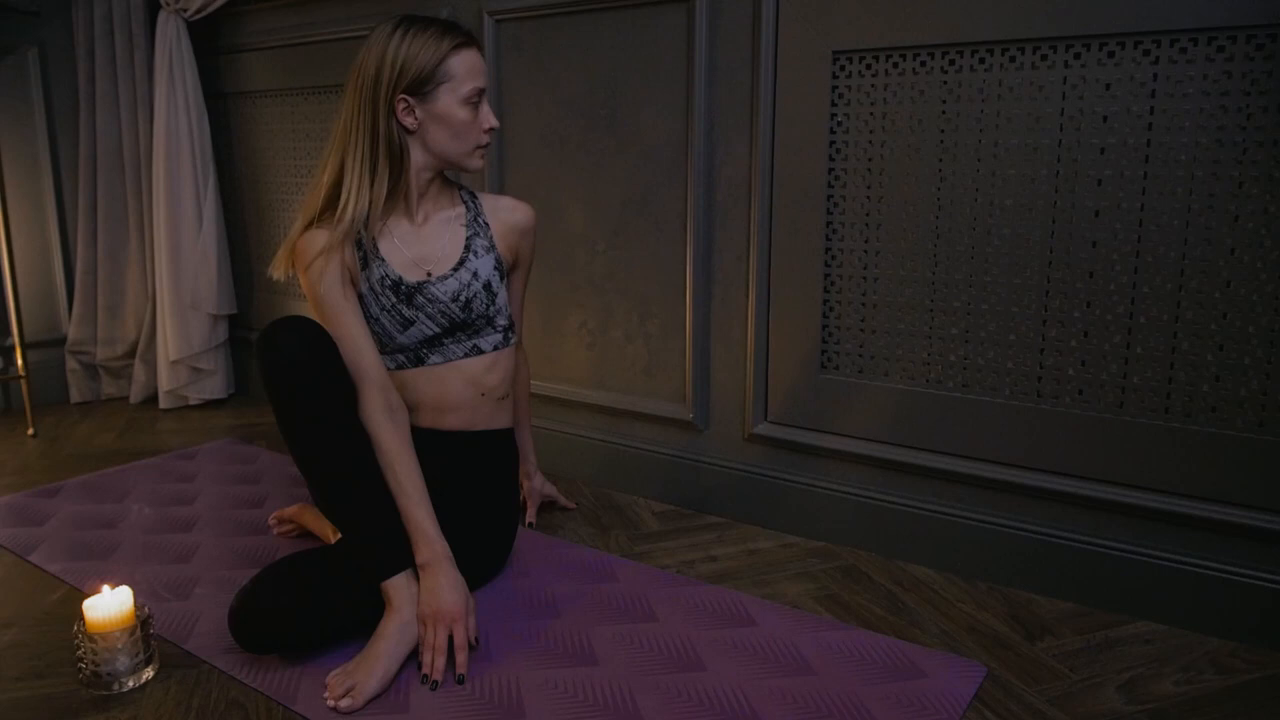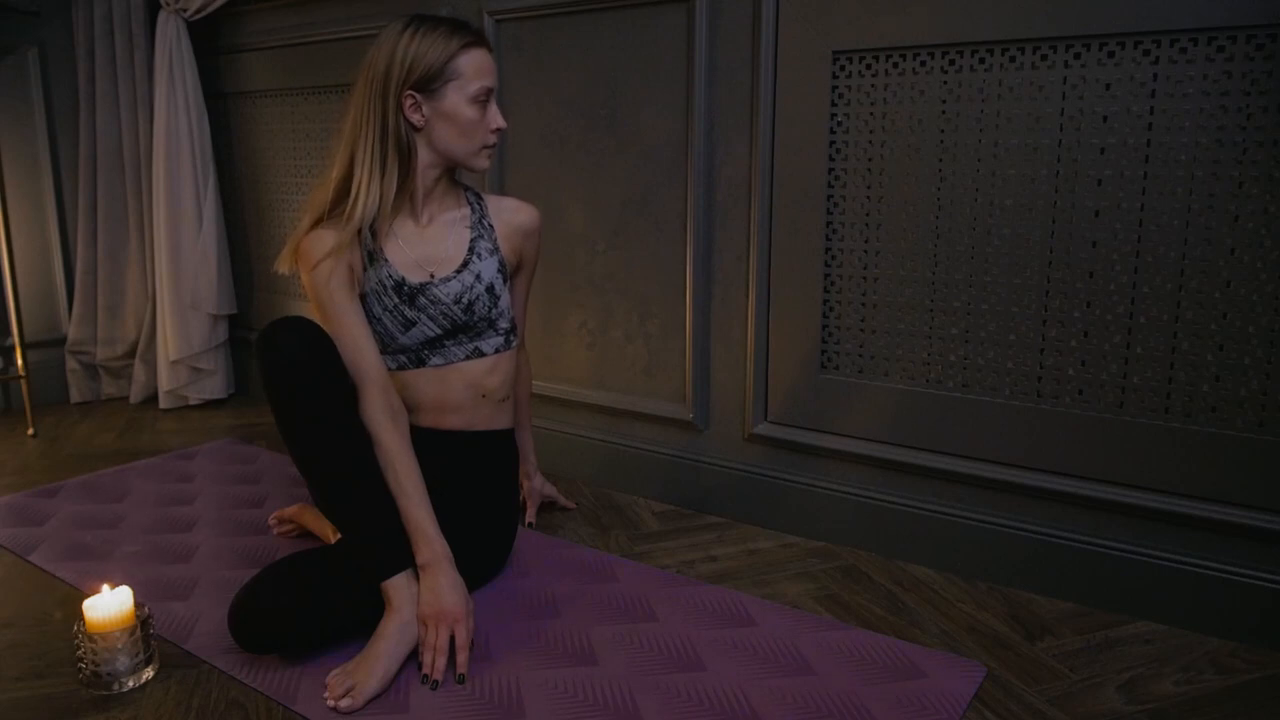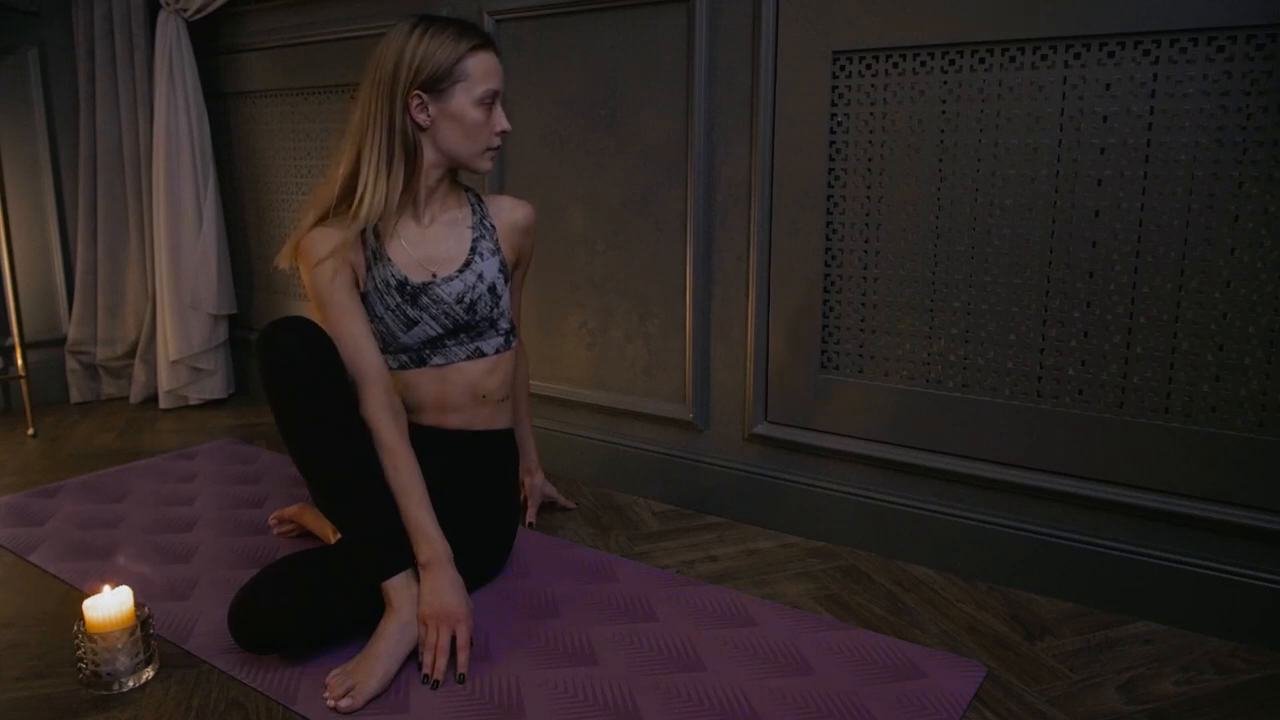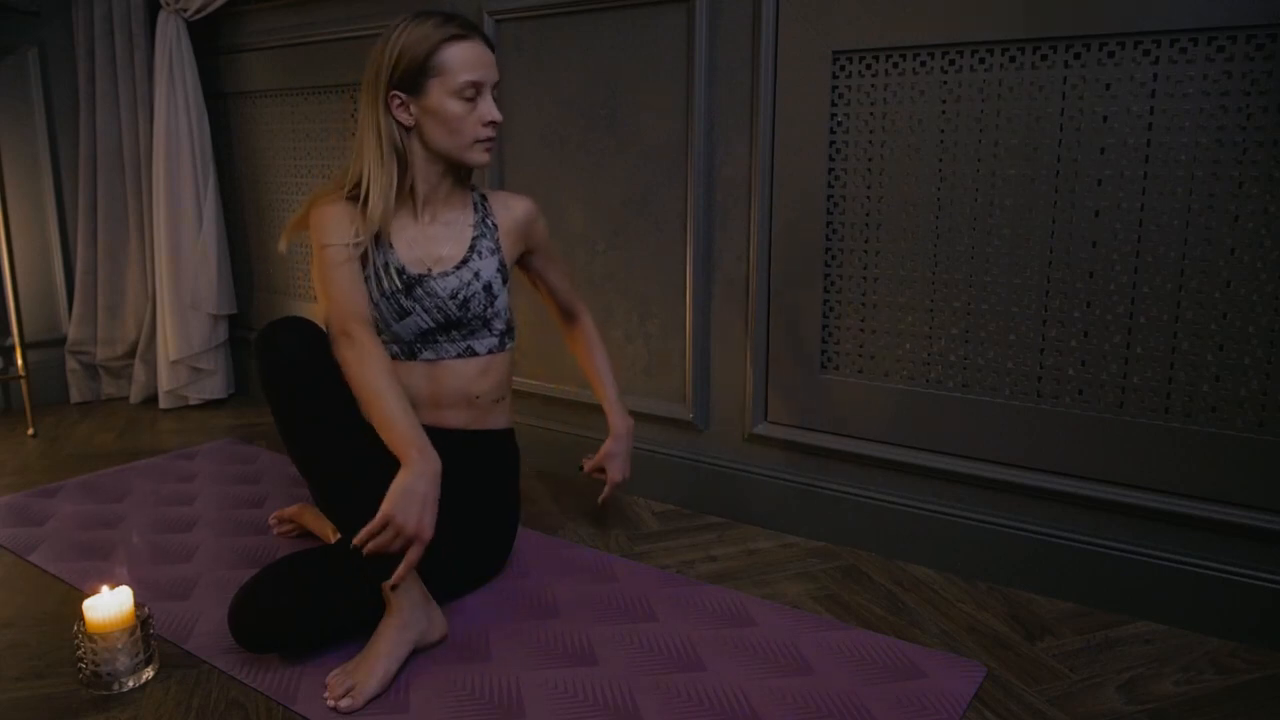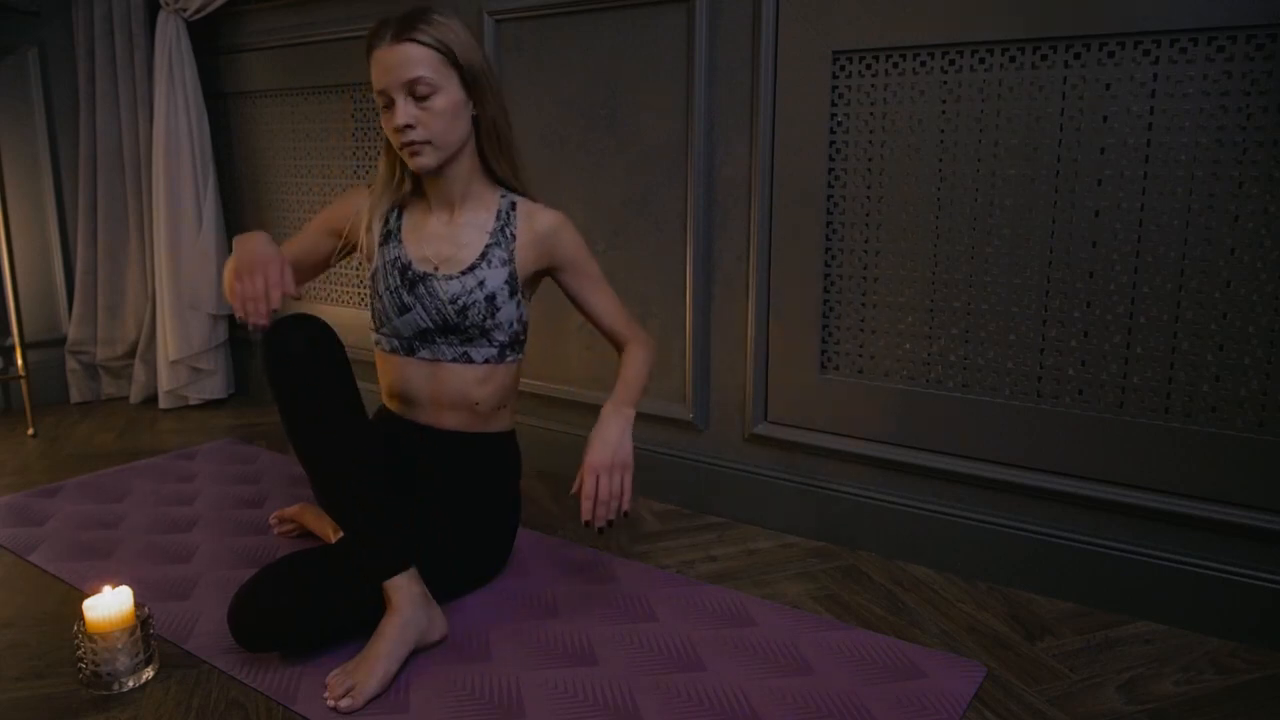
dt=1s
person 1, frame 1
left shoulder: (509, 223)
right shoulder: (331, 245)
right elbow: (376, 399)
left wrist: (527, 467)
right wrist: (430, 560)
left hip: (479, 488)
right hip: (391, 467)
left knee: (266, 617)
right knee: (288, 342)
left ankle: (347, 524)
right ankle: (402, 591)
person 1, frame 2
left shoulder: (514, 225)
right shoulder: (336, 245)
right elbow: (376, 401)
left wrist: (526, 467)
right wrist: (429, 563)
left hip: (478, 487)
right hip: (390, 466)
left knee: (264, 617)
right knee: (287, 343)
left ankle: (345, 525)
right ankle: (384, 568)
person 1, frame 3
left shoulder: (511, 223)
right shoulder: (336, 244)
right elbow: (376, 402)
left wrist: (530, 465)
right wrist: (431, 564)
left hip: (477, 488)
right hip: (389, 468)
left knee: (263, 619)
right knee: (287, 343)
left ankle: (344, 524)
right ankle: (402, 591)
person 1, frame 4
left shoulder: (511, 218)
right shoulder: (342, 219)
left elbow: (573, 315)
right elbow: (350, 337)
left wrist: (618, 425)
right wrist: (416, 460)
left hip: (476, 483)
right hip: (391, 463)
left knee: (263, 617)
right knee: (285, 340)
left ankle: (343, 521)
right ankle: (384, 565)
person 1, frame 5
left shoulder: (537, 229)
right shoulder: (367, 213)
left elbow: (634, 343)
right elbow: (256, 290)
left wrist: (616, 418)
right wrist: (253, 246)
left hip: (475, 484)
right hip: (387, 455)
left knee: (262, 616)
right knee: (297, 337)
left ankle: (350, 522)
right ankle: (360, 520)
